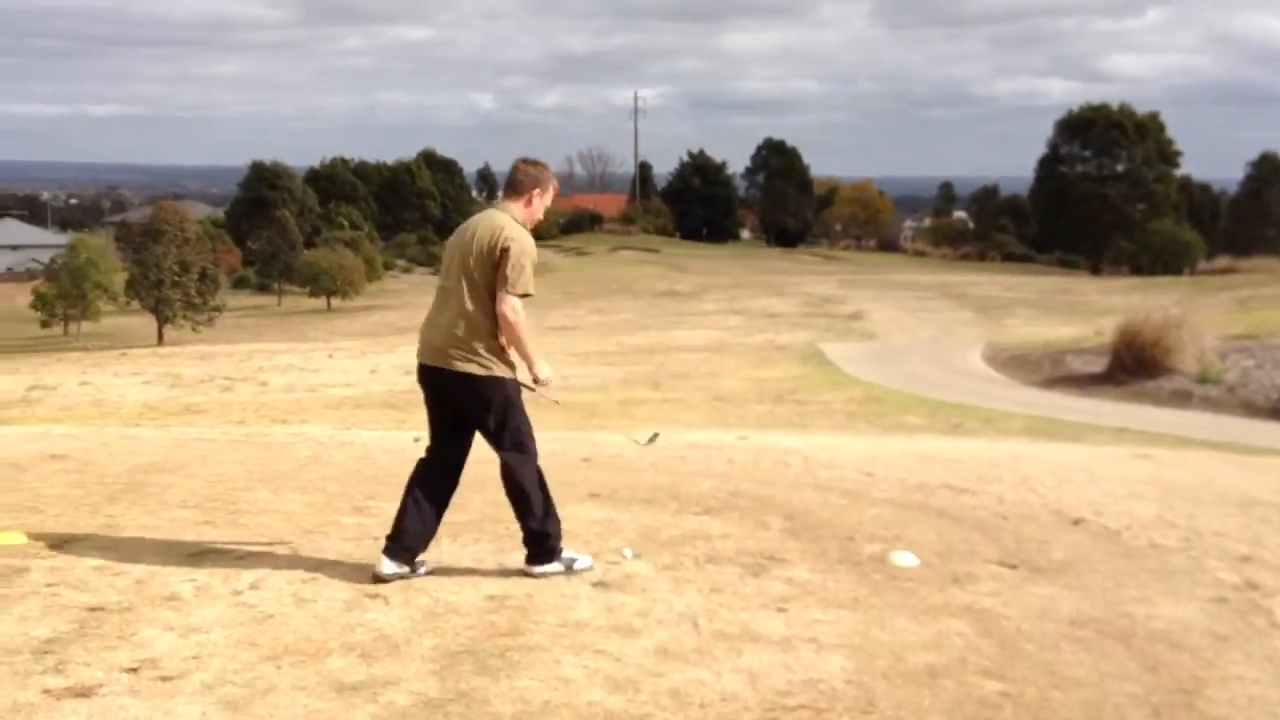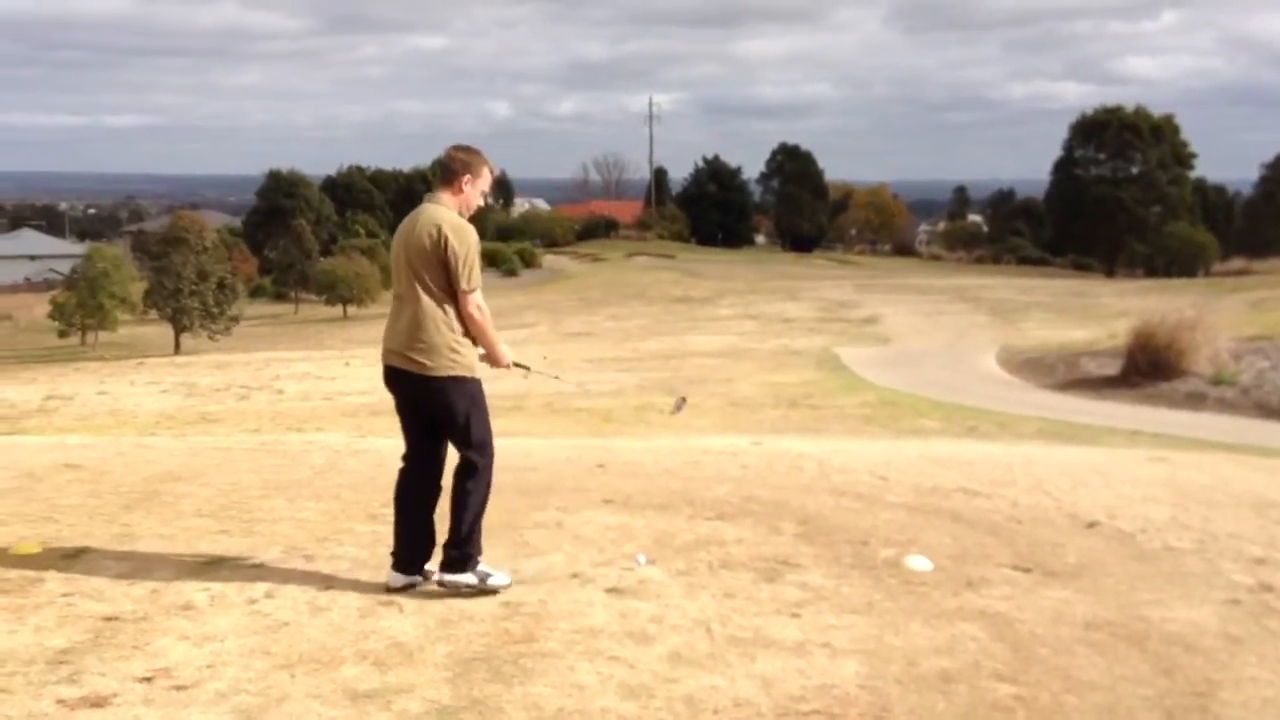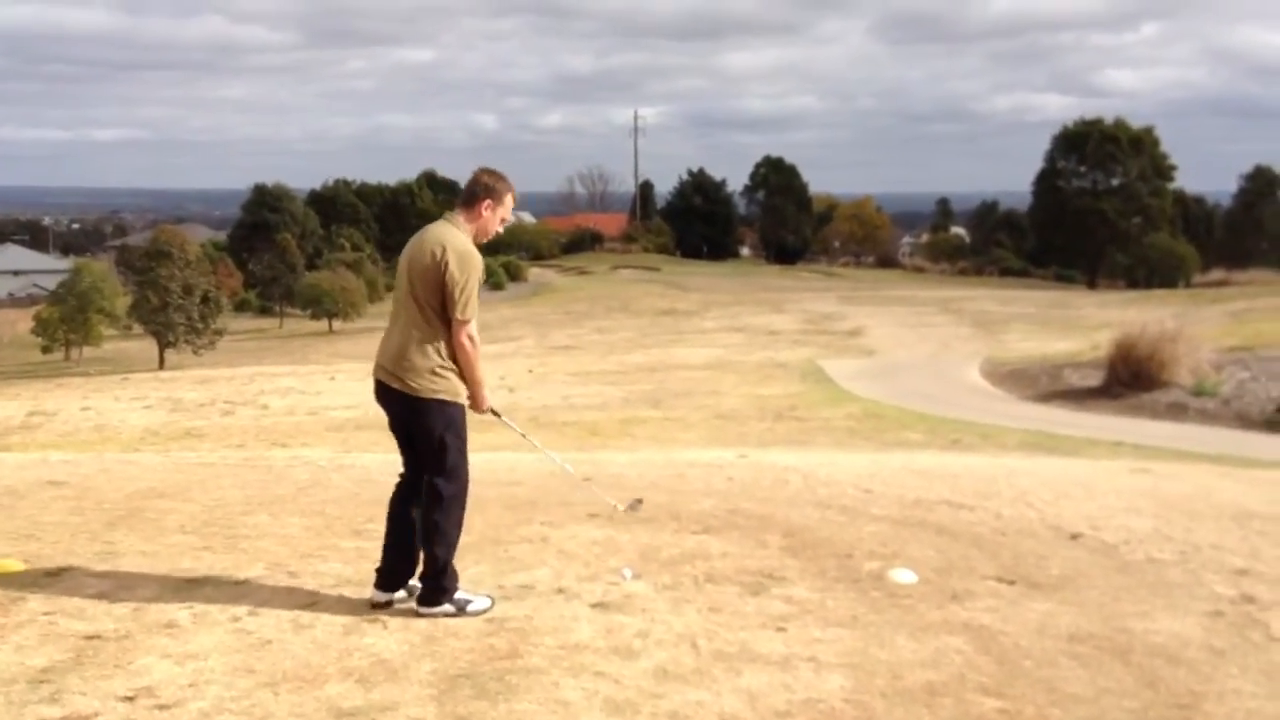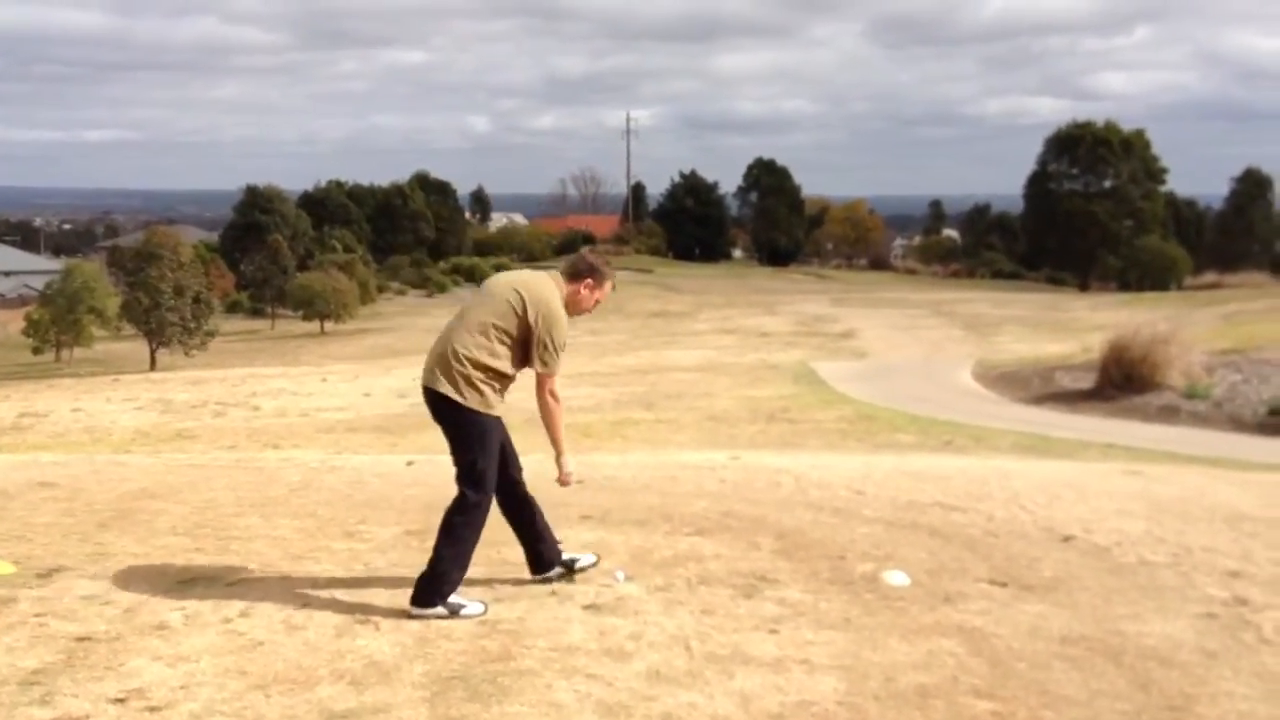
dt=0.5s
person 1, frame 1
left shoulder: (468, 227)
right shoulder: (517, 239)
right elbow: (507, 310)
left wrist: (510, 355)
right wrist: (535, 363)
left hip: (434, 358)
right hip: (479, 365)
left knee: (441, 456)
right knee: (518, 454)
left ankle: (398, 554)
right ankle: (546, 554)
person 1, frame 2
left shoulder: (407, 225)
right shoulder: (457, 229)
right elbow: (471, 306)
left wrist: (475, 344)
right wrist: (495, 349)
left hip: (401, 362)
right hip: (445, 366)
left knee: (420, 463)
right knee: (477, 458)
left ankle: (407, 565)
right ankle: (459, 563)
person 1, frame 3
left shoulder: (425, 237)
right shoulder: (463, 253)
right elbow: (464, 336)
left wrist: (463, 384)
right wrist: (480, 392)
left hip: (392, 375)
right hip: (430, 385)
left knee: (416, 481)
right knee: (447, 486)
left ankle: (392, 580)
right ankle: (437, 593)
person 1, frame 4
left shoulder: (519, 281)
right shoulder: (551, 311)
right elbow: (547, 392)
right wrist: (562, 455)
left hip: (444, 380)
right hip: (466, 391)
left knee: (508, 475)
right knee: (476, 493)
left ankle: (547, 559)
right ankle: (433, 596)
